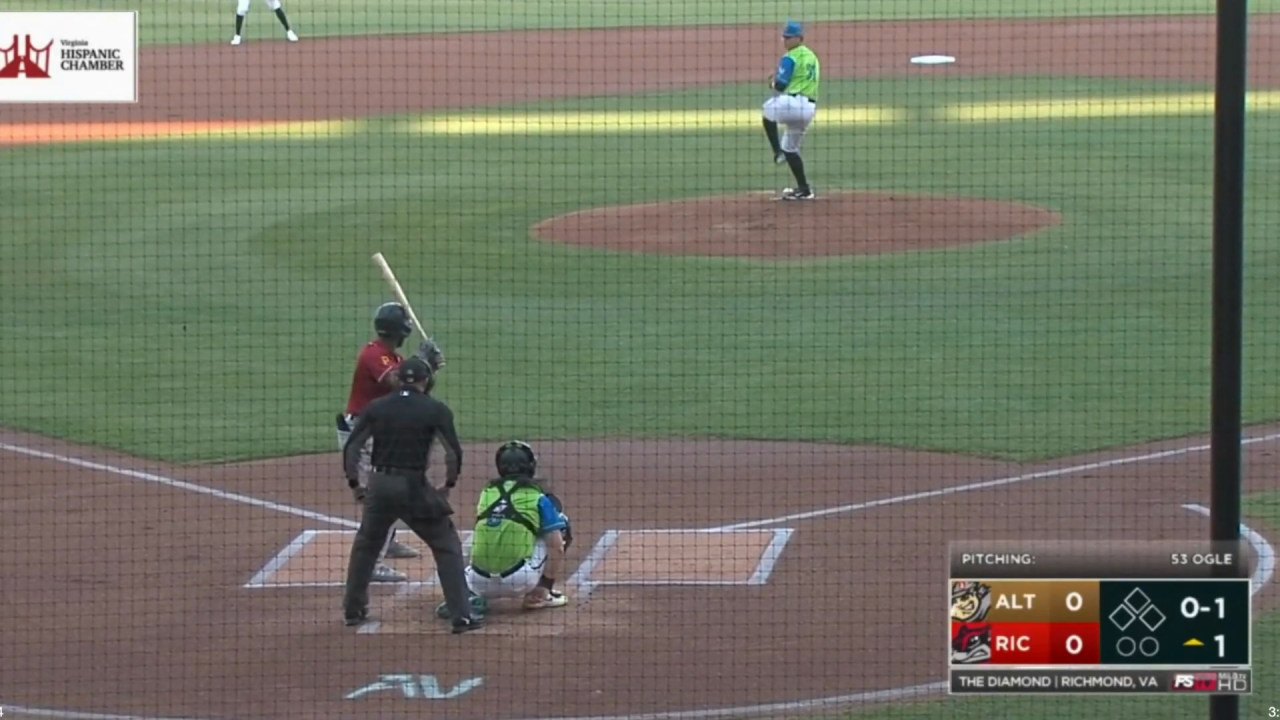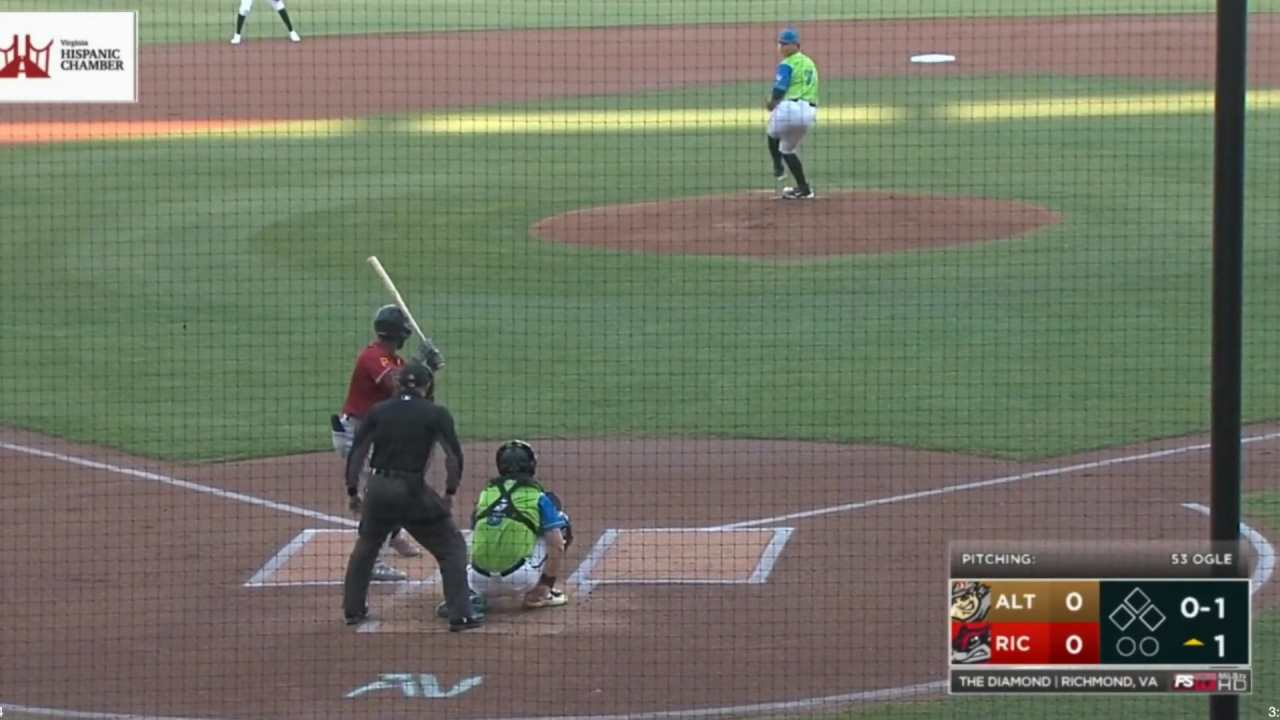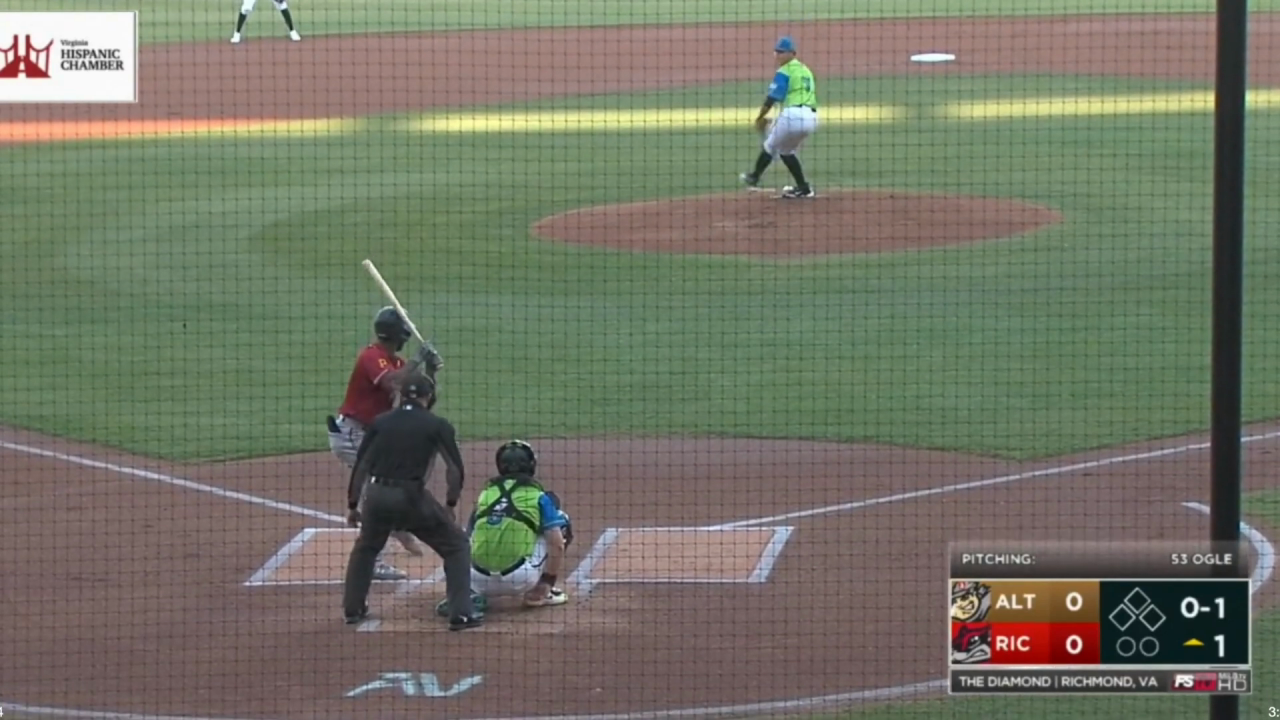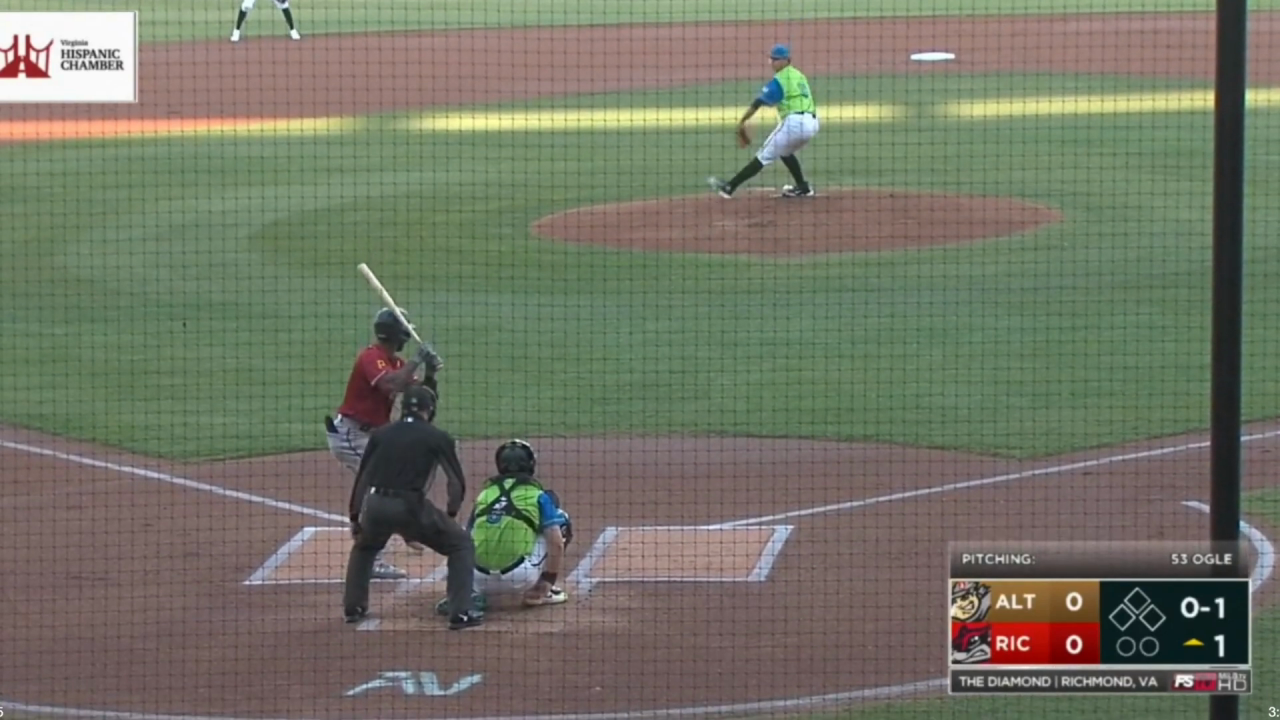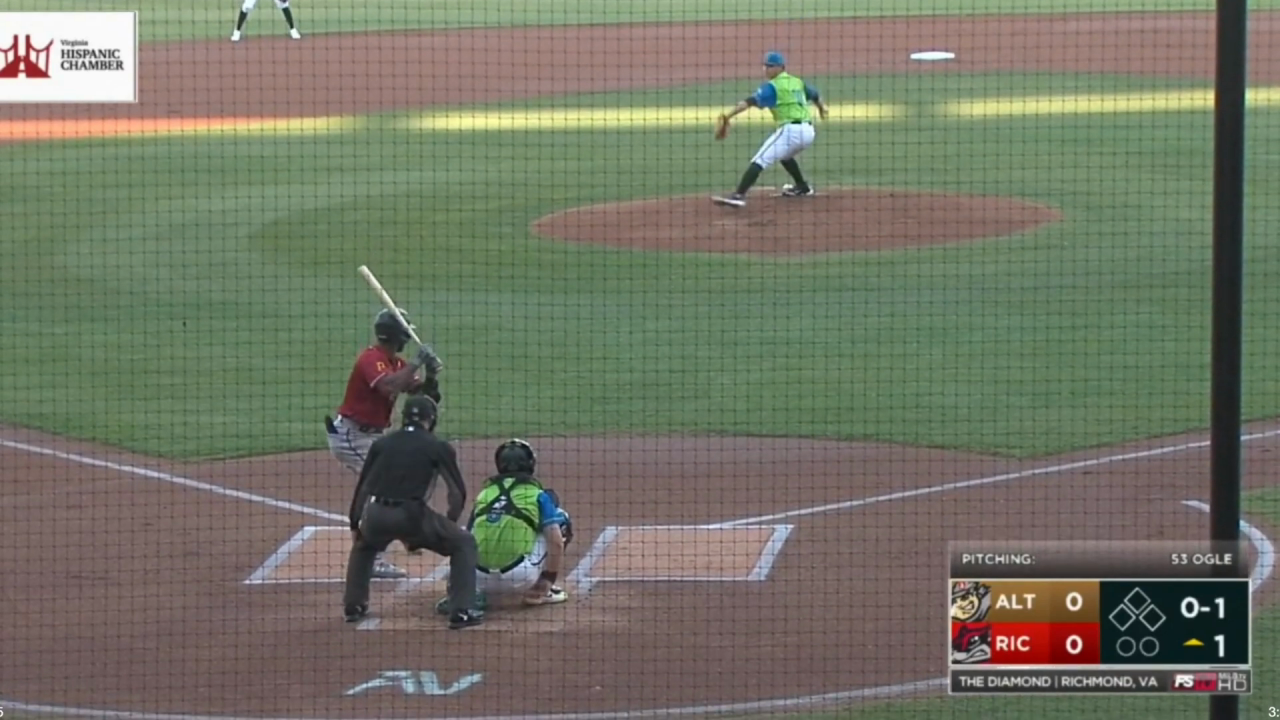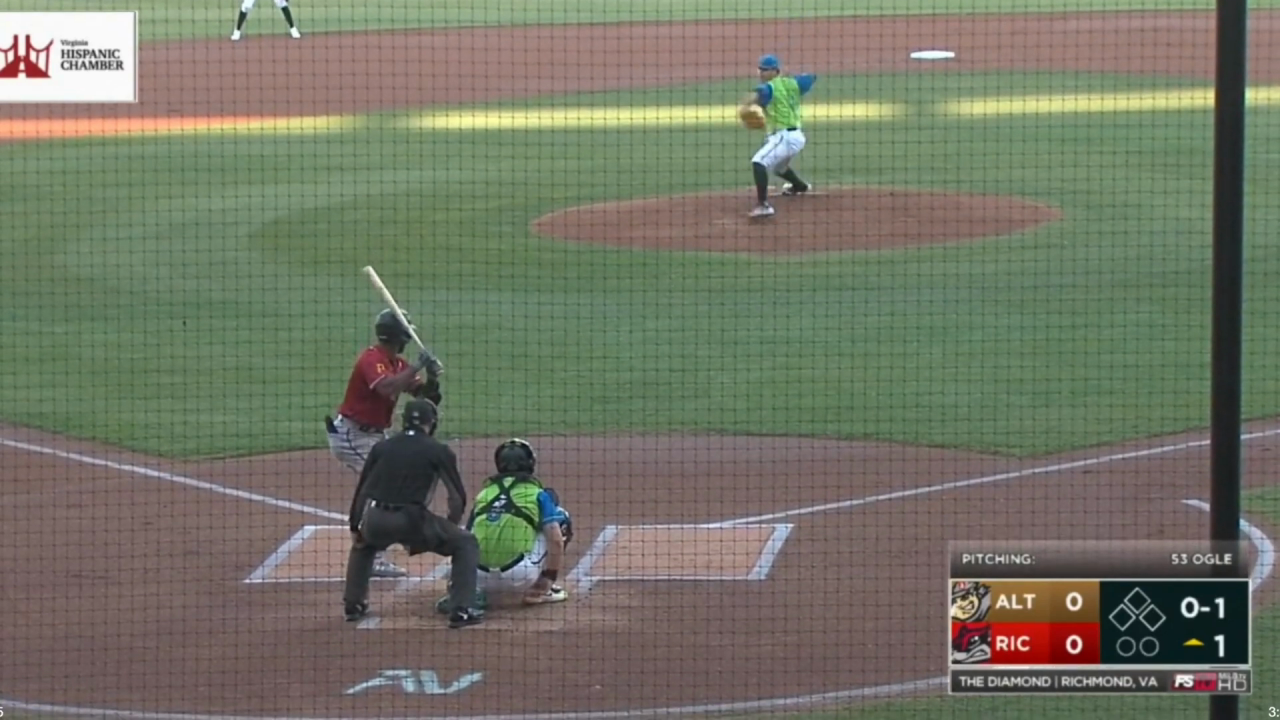
dt=0.1s
person 1, frame 1
left shoulder: (391, 356)
right shoulder: (374, 354)
right elbow: (398, 381)
left wrist: (430, 367)
right wrist: (419, 357)
left ankle: (388, 542)
person 1, frame 2
left shoulder: (393, 359)
right shoulder: (373, 355)
right elbow: (396, 383)
left wrist: (428, 369)
right wrist: (418, 358)
right hip: (355, 434)
left ankle: (394, 537)
person 1, frame 3
left shoulder: (395, 361)
right shoulder: (372, 356)
right elbow: (393, 383)
left wrist: (429, 371)
right wrist: (417, 360)
right hip: (352, 435)
left ankle: (401, 530)
person 1, frame 4
left shoulder: (395, 362)
right shoulder: (371, 357)
right elbow: (391, 385)
left wrist: (429, 373)
right wrist: (416, 361)
left hip: (370, 434)
right hip: (350, 436)
person 1, frame 5
left shoulder: (397, 363)
right shoulder: (371, 358)
left elbow: (427, 396)
right elbow: (388, 386)
left wrist: (430, 374)
right wrist: (416, 363)
left hip: (371, 434)
right hip: (350, 436)
right ankle: (371, 560)
person 1, frame 6
left shoulder: (398, 363)
right shoulder: (371, 359)
left elbow: (429, 397)
right elbow: (387, 388)
left wrist: (432, 377)
right wrist: (417, 366)
left hip: (373, 434)
right hip: (350, 436)
right ankle: (371, 559)
person 2, frame 1
left shoulder: (377, 407)
right shoulder: (436, 409)
left elbow: (352, 447)
right elbow: (454, 453)
left wrist: (353, 483)
right wrist: (449, 484)
left hip: (379, 485)
right hip: (413, 486)
left knee: (364, 546)
right knee: (448, 548)
left ankle: (353, 610)
right ankle: (461, 616)
person 2, frame 2
left shoulder: (379, 411)
right shoulder: (437, 413)
left elbow: (356, 455)
right elbow: (455, 458)
left wrist: (353, 492)
right wrist: (449, 493)
left hip: (377, 488)
right hip: (412, 489)
left knee: (365, 548)
right knee: (452, 547)
left ankle: (353, 609)
right ankle: (460, 614)
person 2, frame 3
left shoulder: (380, 421)
right shoulder: (438, 425)
left elbow: (360, 467)
right elbow: (456, 470)
left wrist: (353, 505)
right wrist: (450, 505)
left hip: (376, 496)
right hip: (410, 497)
left knee: (365, 548)
right knee: (456, 546)
left ankle: (353, 608)
right ankle: (461, 613)
person 2, frame 4
left shoulder: (381, 434)
right shoulder: (438, 437)
left elbow: (362, 478)
right elbow: (457, 482)
left wrist: (355, 518)
right wrist: (451, 516)
left hip: (376, 505)
right hip: (411, 507)
left knee: (363, 547)
right knee: (461, 544)
left ankle: (353, 607)
right ankle: (461, 613)
person 2, frame 5
left shoulder: (382, 443)
right shoulder: (438, 447)
left elbow: (362, 488)
right elbow: (457, 492)
left wrist: (355, 525)
right wrist: (450, 525)
left hip: (376, 515)
right hip: (411, 515)
left knee: (364, 545)
right knee: (464, 544)
left ankle: (353, 606)
right ankle: (461, 612)
person 2, frame 6
left shoulder: (382, 447)
right shoulder: (439, 450)
left elbow: (362, 491)
right elbow: (458, 497)
left wrist: (355, 528)
right wrist: (450, 528)
left hip: (376, 520)
right hip: (412, 519)
left knee: (363, 544)
right knee: (466, 544)
left ankle: (353, 604)
right ankle: (461, 611)
person 3, frame 1
left shoulder: (486, 494)
right shoulder: (538, 498)
right elbow: (556, 547)
right wrist: (546, 585)
left hip: (480, 582)
right hip: (519, 581)
right knee: (560, 525)
right ankle: (539, 595)
person 3, frame 2
left shoulder: (486, 494)
right shoulder: (539, 497)
right elbow: (557, 546)
right wrist: (547, 583)
left hip: (481, 581)
right hip: (520, 580)
right knee: (561, 523)
right ankle: (540, 594)
person 3, frame 3
left shoulder: (486, 494)
right shoulder: (538, 496)
right elbow: (557, 545)
right wrist: (548, 582)
left hip: (480, 580)
right hip: (520, 579)
right knee: (561, 522)
right ankle: (539, 592)
person 3, frame 4
left shoulder: (485, 493)
right shoulder: (538, 495)
left elbow: (471, 540)
right elbow: (556, 544)
right wrist: (549, 580)
left hip: (480, 579)
right hip: (520, 578)
right knee: (561, 521)
right ankle: (539, 592)
person 3, frame 5
left shoulder: (485, 493)
right shoulder: (538, 494)
right elbow: (556, 541)
right wrist: (549, 579)
left hip: (481, 578)
right hip: (519, 577)
right knee: (560, 520)
right ankle: (538, 591)
person 3, frame 6
left shoulder: (484, 492)
right shoulder: (537, 493)
right elbow: (555, 540)
right wrist: (550, 577)
left hip: (481, 577)
right hip: (519, 576)
right knee: (561, 519)
right ankle: (538, 590)
person 4, frame 1
left shoulder: (789, 58)
right shoulder: (812, 57)
left elbow: (780, 85)
left wrist: (772, 83)
right wrist: (776, 78)
left hip: (790, 104)
right hip: (809, 108)
left knee: (768, 109)
right knee: (790, 148)
left ankle: (776, 151)
right ankle: (804, 189)
person 4, frame 2
left shoulder: (786, 65)
right shoulder: (809, 63)
left elbow: (778, 93)
left wrist: (771, 103)
right wrist: (777, 100)
left hip: (790, 110)
right hip: (809, 113)
left knee: (773, 134)
right knee: (788, 150)
left ankle: (779, 168)
right ankle: (804, 188)
person 4, frame 3
left shoulder: (783, 74)
right shoulder: (806, 71)
left elbow: (772, 99)
left wrist: (760, 117)
left hip: (792, 116)
right hip: (810, 120)
left knee: (771, 148)
right knee: (786, 150)
left ankle: (754, 177)
right ankle: (803, 188)
person 4, frame 4
left shoulder: (778, 79)
right shoulder: (800, 76)
left elbow: (759, 102)
left wrist: (741, 122)
left hip: (795, 123)
right hip: (811, 124)
left knee: (764, 156)
right knee: (785, 152)
left ankle: (729, 187)
right ankle: (803, 187)
person 4, frame 5
left shoulder: (772, 86)
right shoulder: (798, 82)
left elbow: (752, 101)
right elbow: (814, 94)
left wrist: (728, 115)
right wrist: (821, 107)
left hip: (792, 131)
right hip: (808, 132)
left knee: (759, 161)
right knee: (784, 156)
left ankle: (738, 196)
right ankle: (803, 187)
person 4, frame 6
left shoulder: (769, 86)
right shoulder: (792, 82)
left elbow: (758, 93)
right elbow: (811, 77)
left wrist: (746, 103)
left hip: (785, 138)
right hip: (794, 137)
left knee: (759, 163)
right knee: (779, 166)
left ankle: (763, 205)
right ankle: (800, 186)
